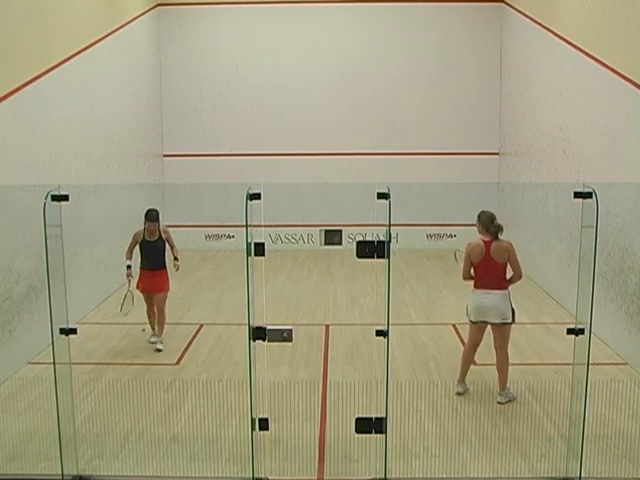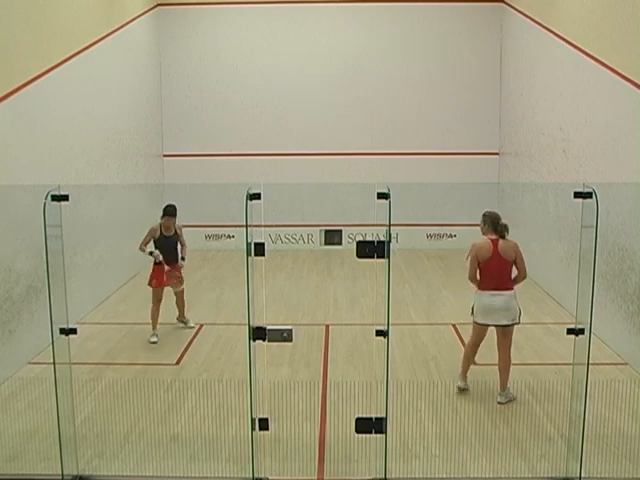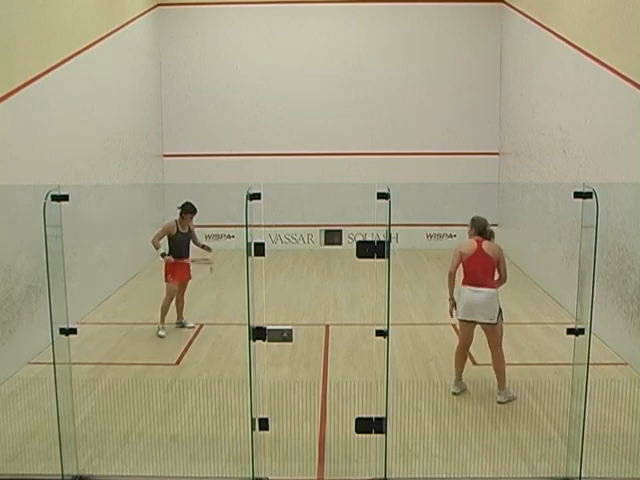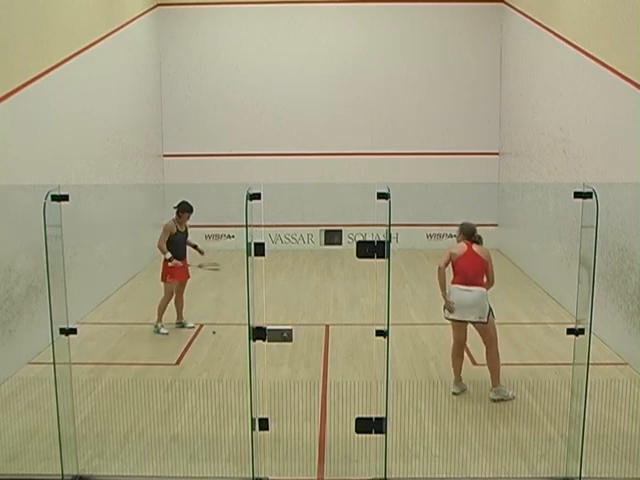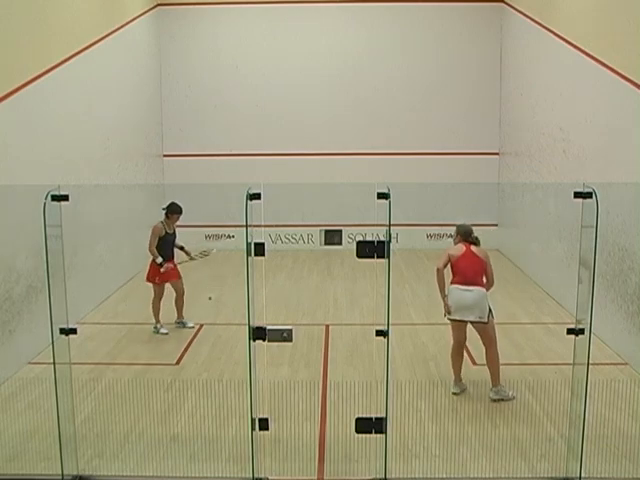
dt=0.4s
person 1, frame 1
left shoulder: (472, 246)
right shoulder: (506, 246)
left elbow: (465, 276)
right elbow: (518, 275)
left hip: (479, 298)
right hip: (500, 300)
left knee: (472, 344)
right knee: (501, 348)
left ankle: (460, 383)
right ankle: (503, 392)
person 1, frame 2
left shoulder: (478, 246)
right shoulder: (512, 246)
left elbow: (471, 277)
right elbow: (523, 274)
left hip: (484, 299)
right hip: (506, 300)
left knee: (474, 341)
right knee: (504, 349)
left ankle: (462, 378)
right ankle: (503, 392)
person 1, frame 3
left shoulder: (463, 247)
right shoulder: (496, 248)
left elbow: (451, 272)
right elbow: (503, 278)
left wrist: (451, 298)
left hip: (466, 295)
right hip: (488, 297)
left knee: (463, 343)
right knee: (496, 347)
left ankle: (457, 383)
right ankle: (502, 391)
person 1, frame 4
left shoulder: (454, 249)
right shoulder: (485, 251)
left elbow: (441, 267)
right elbow: (490, 281)
left wrist: (444, 295)
left hip: (457, 294)
right hip: (478, 297)
left knee: (458, 342)
right knee: (491, 344)
left ankle: (457, 383)
right ankle: (496, 389)
person 1, frame 5
left shoulder: (452, 251)
right shoulder: (482, 252)
left elbow: (439, 269)
right elbow: (490, 281)
left wrist: (444, 297)
left hip: (456, 294)
right hip: (477, 296)
left knee: (458, 342)
right knee: (491, 344)
left ankle: (457, 383)
right ankle: (496, 389)
person 2, frame 1
left shoulder: (164, 232)
right shoulder: (138, 234)
left elbow: (173, 246)
right elbow: (129, 250)
left wrist: (176, 259)
right wrist: (128, 266)
left hip: (161, 274)
right hip: (145, 274)
left knee: (160, 307)
right knee: (149, 306)
left ankle: (159, 339)
right ankle: (154, 332)
person 2, frame 2
left shoulder: (178, 228)
right shoulder: (155, 230)
left elbow: (183, 246)
right elbow: (141, 246)
left wrist: (182, 259)
right wrist: (151, 253)
left hip: (175, 268)
right hip: (159, 269)
left knee: (180, 295)
right knee: (156, 302)
left ankle: (181, 317)
right ankle: (154, 332)
person 2, frame 3
left shoulder: (190, 225)
right shoulder: (171, 226)
left elbow: (194, 239)
right elbow: (154, 240)
left wrist: (203, 246)
right wrist: (163, 255)
left hip: (185, 263)
right hip: (173, 264)
left knee: (181, 294)
right knee: (170, 295)
left ankle: (180, 320)
right ankle: (161, 325)
person 2, frame 4
left shoulder: (184, 224)
right shoulder: (170, 226)
right elbow: (160, 244)
left wrist: (195, 247)
right wrist: (171, 259)
left hip: (182, 263)
right hip: (172, 265)
left knee: (180, 294)
right knee: (168, 295)
left ankle: (180, 320)
right ankle: (158, 323)
person 2, frame 5
left shoulder: (172, 226)
right shoulder: (158, 227)
right elbow: (151, 248)
left wrist: (182, 248)
right wrist: (162, 263)
left hip: (171, 264)
right hip: (159, 266)
left knee: (181, 292)
right knee: (158, 296)
left ankle: (180, 319)
right ankle: (157, 324)
